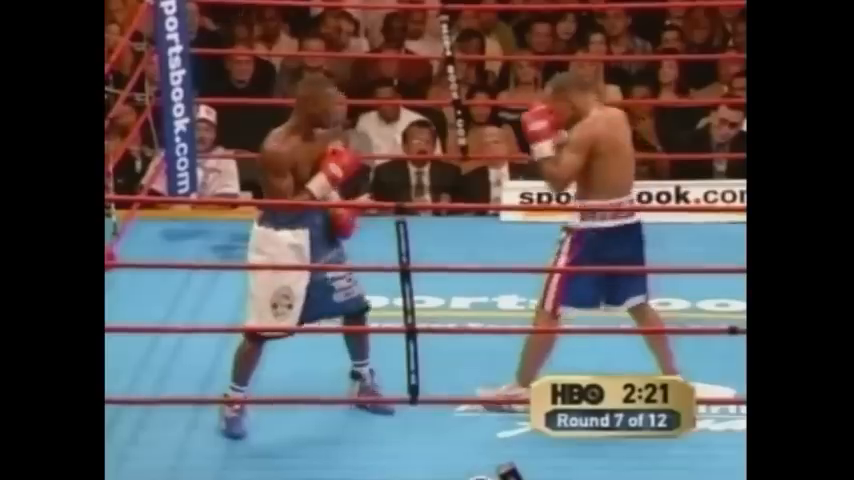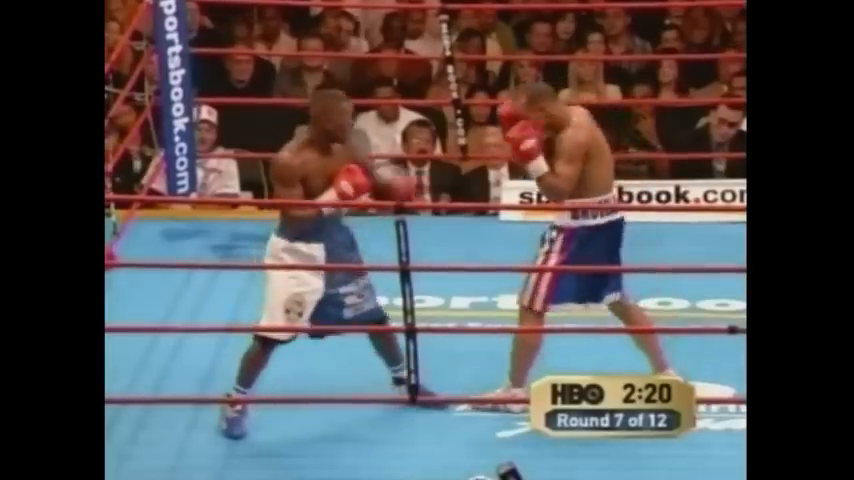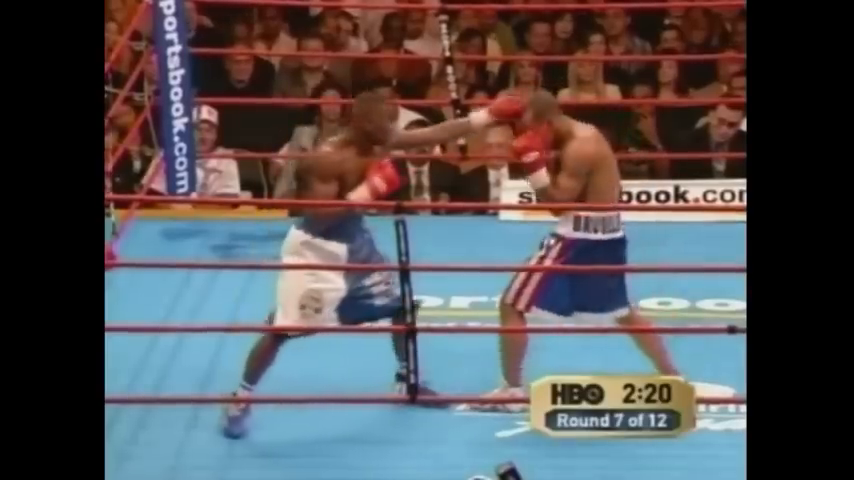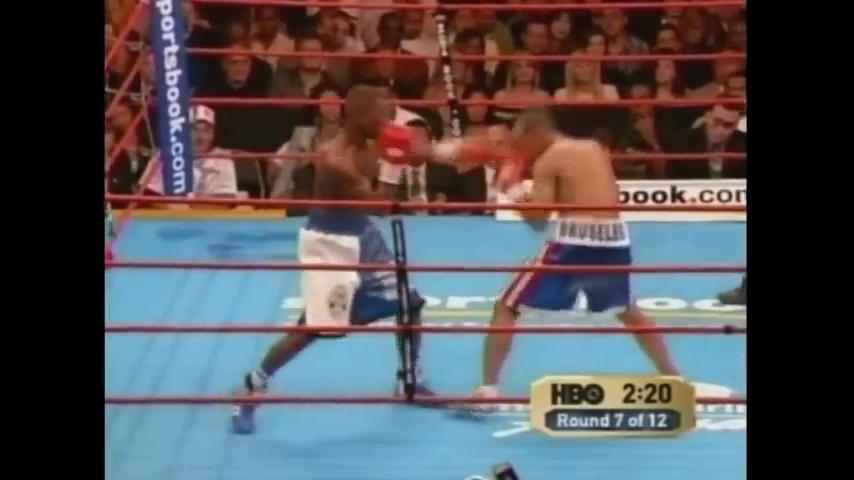
dt=0.3s
person 1, frame 1
left shoulder: (324, 136)
right shoulder: (277, 149)
right elbow: (285, 207)
left wrist: (336, 206)
right wrist: (326, 179)
left hip: (318, 231)
right hip: (281, 239)
left knee: (354, 308)
right knee: (262, 327)
left ankle: (363, 383)
right ankle: (233, 402)
person 1, frame 2
left shoulder: (343, 145)
right shoulder: (290, 161)
left elbow: (367, 166)
right elbow: (294, 221)
left wrist: (387, 179)
right wrist: (337, 194)
left hip: (336, 242)
right hip: (295, 251)
left knee: (373, 316)
right knee: (270, 335)
left ankle: (403, 381)
right ankle: (236, 402)
person 1, frame 3
left shoulder: (382, 144)
right shoulder: (327, 158)
left elbow: (433, 134)
right elbow: (321, 215)
left wrist: (488, 115)
right wrist: (366, 192)
left hip: (354, 241)
right hip: (315, 247)
left knee: (401, 306)
right knee: (282, 328)
left ankle: (407, 381)
right ankle: (240, 400)
person 1, frame 4
left shoulder: (368, 143)
right shoulder: (337, 160)
right elbow: (377, 202)
right wrist: (391, 163)
left hip: (362, 235)
right hip: (330, 243)
left knee: (409, 303)
right knee: (313, 327)
left ankle: (409, 379)
right ankle: (252, 389)
person 2, frame 1
left shoulder: (587, 128)
right shoulder: (616, 116)
left elbow: (559, 181)
left wrist: (541, 141)
right wrist: (560, 138)
left hip: (593, 228)
right hip: (626, 223)
left knee: (549, 310)
right knee: (638, 304)
left ankle: (519, 389)
right ankle: (673, 378)
person 2, frame 2
left shoulder: (574, 134)
right shoulder: (576, 116)
left elbow: (559, 191)
right elbow: (554, 173)
left wrist: (531, 157)
right wrist: (518, 138)
left hip: (579, 226)
right hip: (604, 222)
left knee: (531, 307)
right knee: (617, 300)
left ankle: (514, 389)
right ankle: (665, 372)
person 2, frame 3
left shoulder: (578, 147)
right shoulder: (586, 133)
left elbow: (558, 201)
left wrist: (533, 168)
right wrist: (539, 161)
left hip: (577, 239)
right hip: (606, 236)
left knee: (512, 308)
right knee: (622, 313)
left ankle: (511, 389)
right ankle: (672, 379)
person 2, frame 4
left shoulder: (548, 160)
right shoulder: (594, 148)
left elbow: (538, 218)
left wrist: (514, 187)
left hip: (574, 246)
right hip: (615, 241)
left knee: (506, 307)
right knee: (627, 311)
left ankle: (487, 388)
